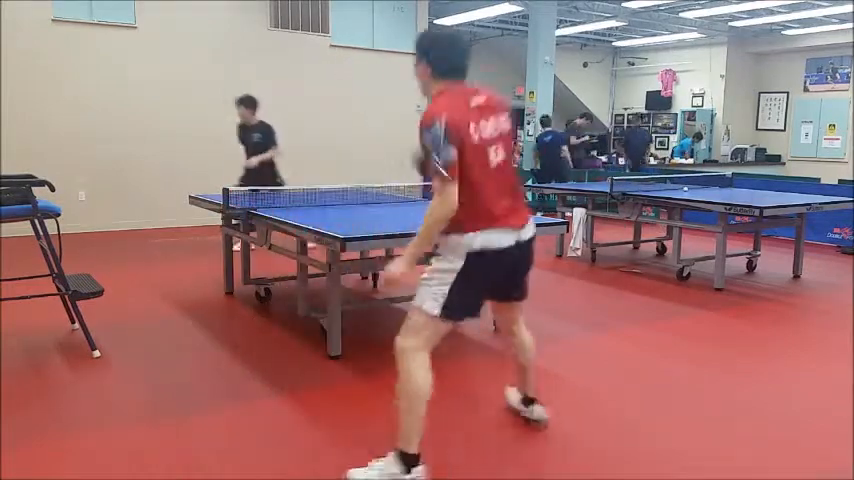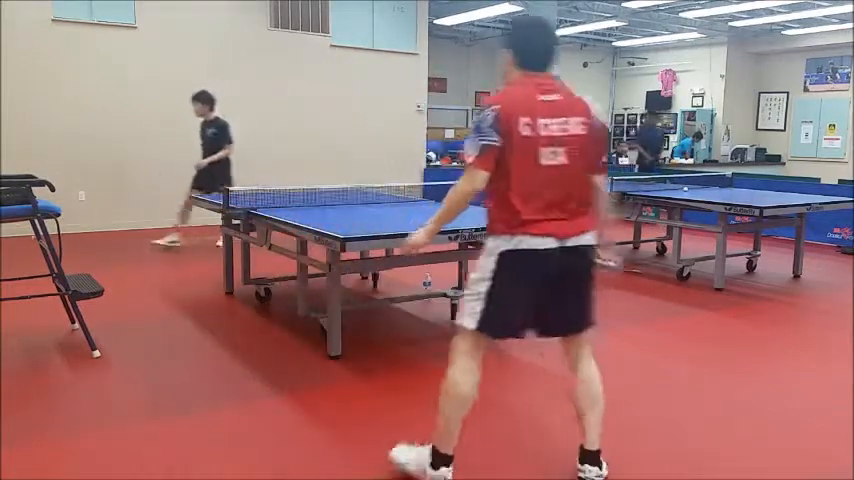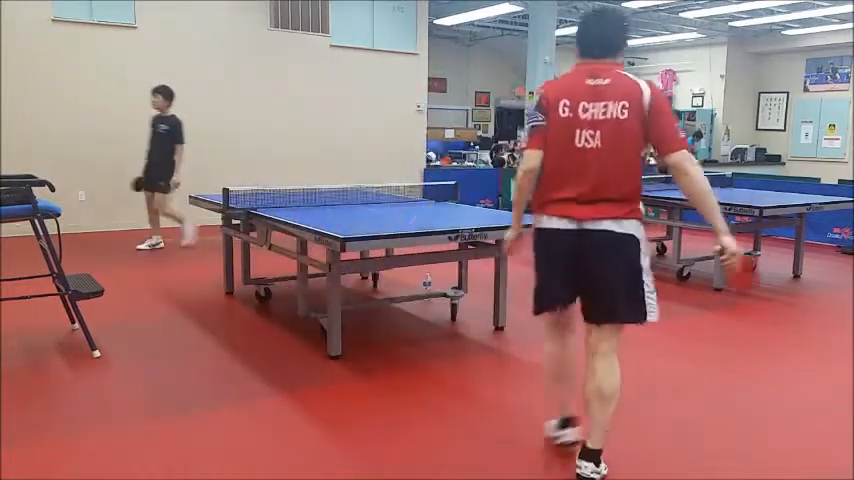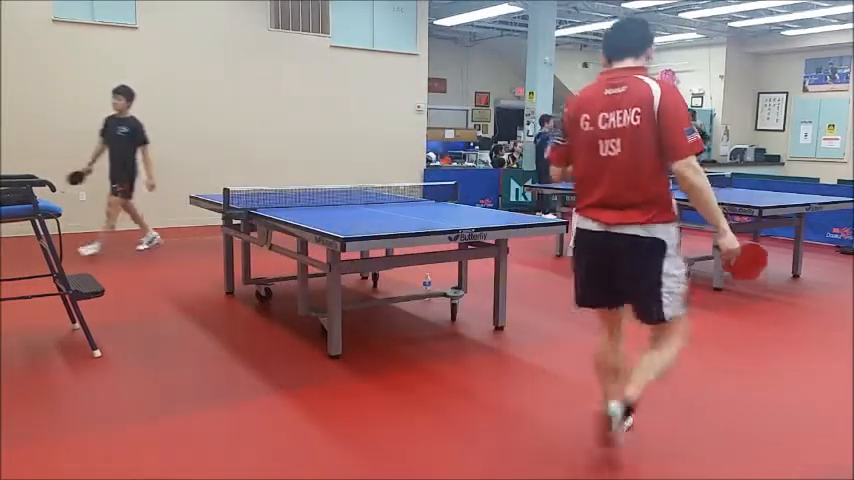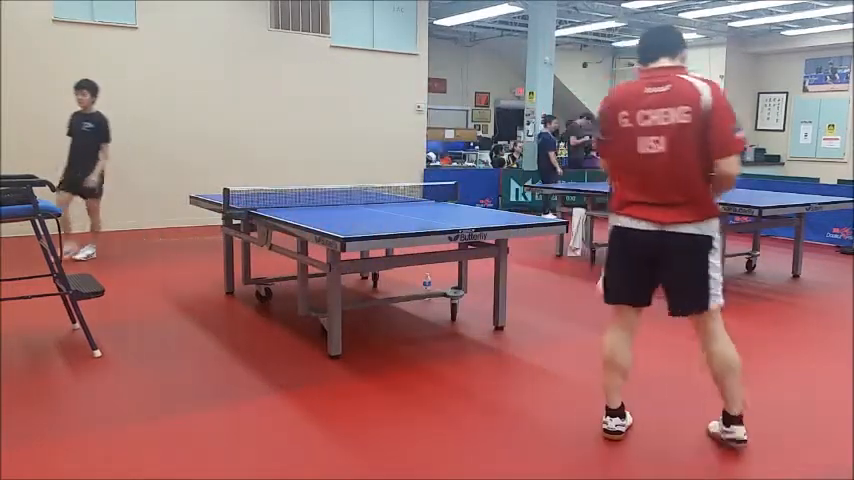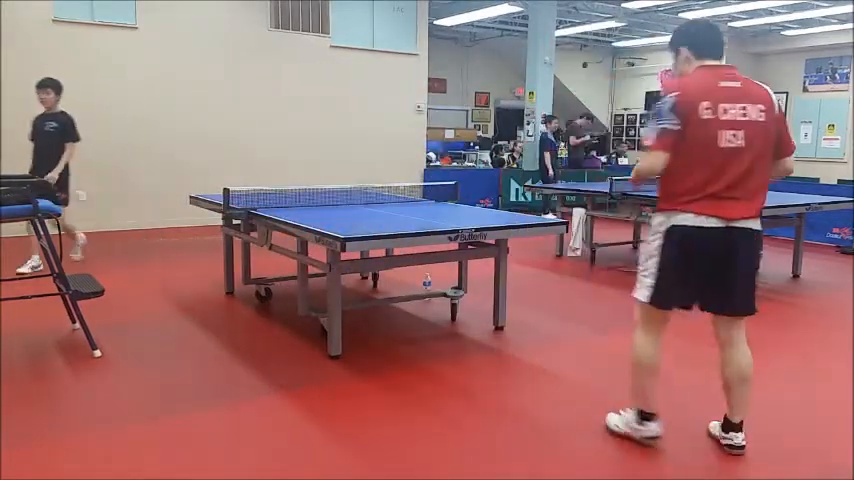
dt=0.3s
person 1, frame 1
left shoulder: (439, 117)
right shoulder: (497, 105)
left elbow: (447, 203)
left wrist: (407, 259)
left hip: (475, 244)
right hip: (519, 236)
left knee: (411, 346)
right knee: (510, 320)
right ankle: (529, 400)
person 1, frame 2
left shoulder: (500, 106)
right shoulder: (584, 109)
left elbow: (474, 183)
right elbow: (597, 188)
left wrist: (429, 229)
right wrist: (591, 235)
left hip: (517, 248)
right hip: (574, 247)
left knee: (467, 352)
right knee: (579, 353)
person 1, frame 3
left shoulder: (551, 93)
right shoulder: (644, 94)
left elbow: (529, 165)
right elbow: (682, 165)
left wrist: (516, 222)
right wrist: (721, 231)
left hip: (555, 228)
right hip: (616, 231)
left knee: (557, 330)
right knee: (605, 348)
left ankle: (564, 420)
person 1, frame 4
left shoulder: (578, 103)
right shoulder: (660, 93)
left elbow: (559, 172)
right elbow: (685, 171)
right wrist: (722, 230)
left hip: (593, 230)
right hip: (648, 232)
left knee: (610, 328)
right knee: (670, 335)
left ankle: (616, 407)
right ankle: (624, 403)
person 1, frame 5
left shoulder: (615, 100)
right shoulder: (706, 93)
left elbow: (606, 164)
right elbow: (729, 169)
right wrist: (709, 188)
left hip: (630, 227)
right hip: (692, 229)
left knee: (621, 324)
right knee: (711, 328)
left ankle: (614, 414)
right ankle: (733, 421)
person 1, frame 6
left shoulder: (680, 94)
right shoulder: (765, 96)
left elbow: (654, 166)
right elbow: (784, 166)
left wrist: (637, 172)
left hip: (685, 224)
right hip: (743, 229)
left knee: (650, 324)
right knee: (732, 334)
left ankle: (644, 417)
right ankle: (733, 428)
person 2, frame 1
left shoulder: (266, 128)
right shoulder: (241, 128)
left elbow: (273, 152)
left wrist: (257, 159)
left hip: (268, 173)
right hip: (251, 172)
person 2, frame 2
left shoulder: (222, 125)
right shoulder: (204, 125)
left elbow: (228, 150)
left wrist: (208, 160)
left hip: (220, 170)
right hip: (205, 170)
right knee: (188, 202)
right ankle: (175, 237)
person 2, frame 3
left shoulder: (174, 123)
right shoulder: (155, 120)
left elbow: (179, 150)
left wrist: (176, 174)
right wrist: (146, 167)
left hip: (165, 170)
right hip: (152, 169)
left knee: (161, 208)
right knee: (149, 204)
left ankle: (186, 224)
right ankle: (156, 238)
person 2, frame 4
left shoulder: (135, 125)
right shoulder: (109, 121)
left elbow: (144, 152)
right elbow: (102, 144)
left wrist: (149, 176)
right wrist: (90, 164)
left hip: (126, 174)
right hip: (114, 172)
left knee: (111, 211)
right knee: (128, 208)
left ankle: (97, 245)
right ankle: (151, 235)
person 2, frame 5
left shoulder: (100, 120)
right shoulder: (75, 117)
left elbow: (105, 151)
right elbow: (74, 144)
left wrist: (95, 174)
right wrist: (67, 169)
left hip: (92, 173)
right hip: (72, 170)
left knee: (93, 211)
right knee: (59, 207)
left ankle: (92, 246)
right ankle: (69, 244)
person 2, frame 6
left shoulder: (65, 120)
right shoulder: (38, 120)
left elbow: (70, 150)
right elbow: (37, 148)
left wrist: (56, 172)
right wrist: (34, 173)
left hip: (57, 177)
right hip: (37, 175)
left ankle: (77, 238)
right ankle: (35, 260)
